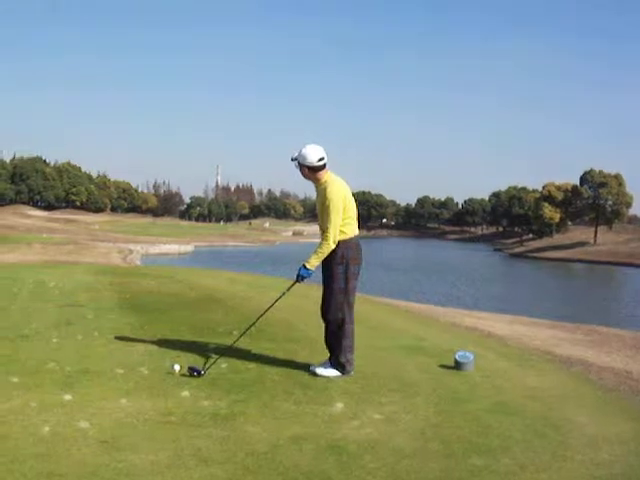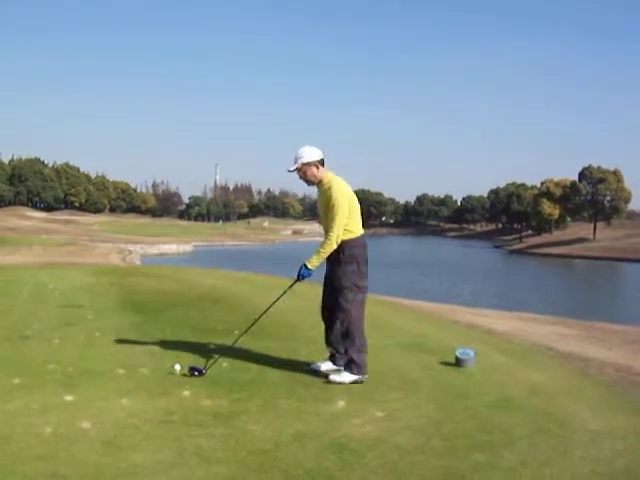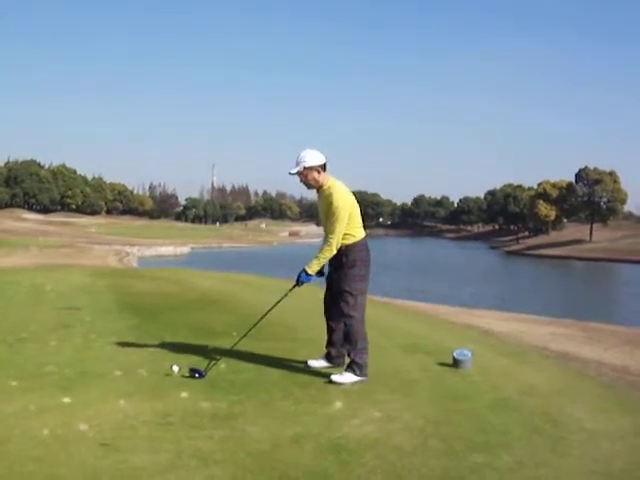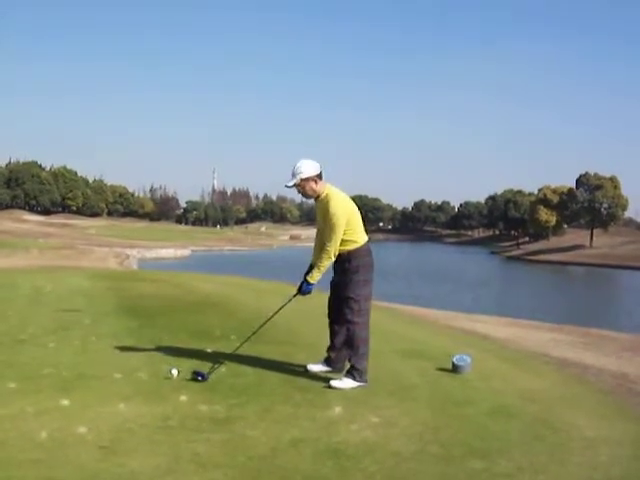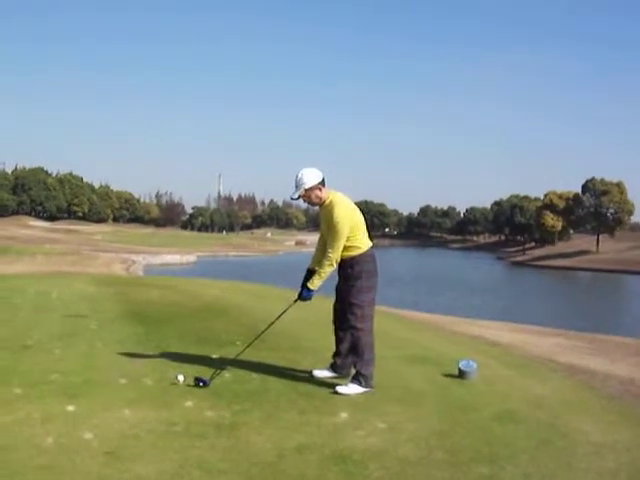
dt=1s
person 1, frame 1
left shoulder: (332, 190)
right shoulder: (325, 185)
left elbow: (330, 237)
left wrist: (309, 265)
right wrist: (314, 262)
left hip: (343, 251)
right hip: (335, 250)
left knee: (339, 310)
right knee: (329, 310)
left ankle: (343, 364)
right ankle: (335, 359)
person 1, frame 2
left shoulder: (336, 189)
right shoulder: (323, 187)
left elbow: (334, 236)
left wrist: (311, 263)
right wrist: (316, 261)
left hip: (351, 252)
right hip: (338, 252)
left knee: (348, 309)
right knee: (330, 309)
left ankle: (356, 367)
right ankle: (338, 358)
person 1, frame 3
left shoulder: (337, 195)
right shoulder: (323, 191)
left elbow: (333, 241)
left wrist: (310, 268)
right wrist: (320, 262)
left hip: (353, 255)
right hip: (339, 254)
left knee: (349, 311)
right knee: (332, 309)
left ankle: (358, 367)
right ankle: (334, 356)
person 1, frame 4
left shoulder: (336, 204)
right shoulder: (321, 200)
left elbow: (330, 250)
right elbow: (321, 236)
left wrist: (312, 279)
right wrist: (311, 267)
left hip: (357, 259)
right hip: (343, 259)
left knee: (354, 316)
right knee: (336, 312)
left ankle: (358, 373)
right ankle: (335, 360)
person 1, frame 5
left shoulder: (339, 211)
right shoulder: (325, 205)
left elbow: (332, 256)
right elbow: (323, 241)
left wrist: (312, 285)
right wrist: (311, 270)
left hip: (361, 265)
right hip: (348, 264)
left knee: (358, 321)
right knee: (341, 317)
left ankle: (363, 379)
right ankle: (341, 366)
